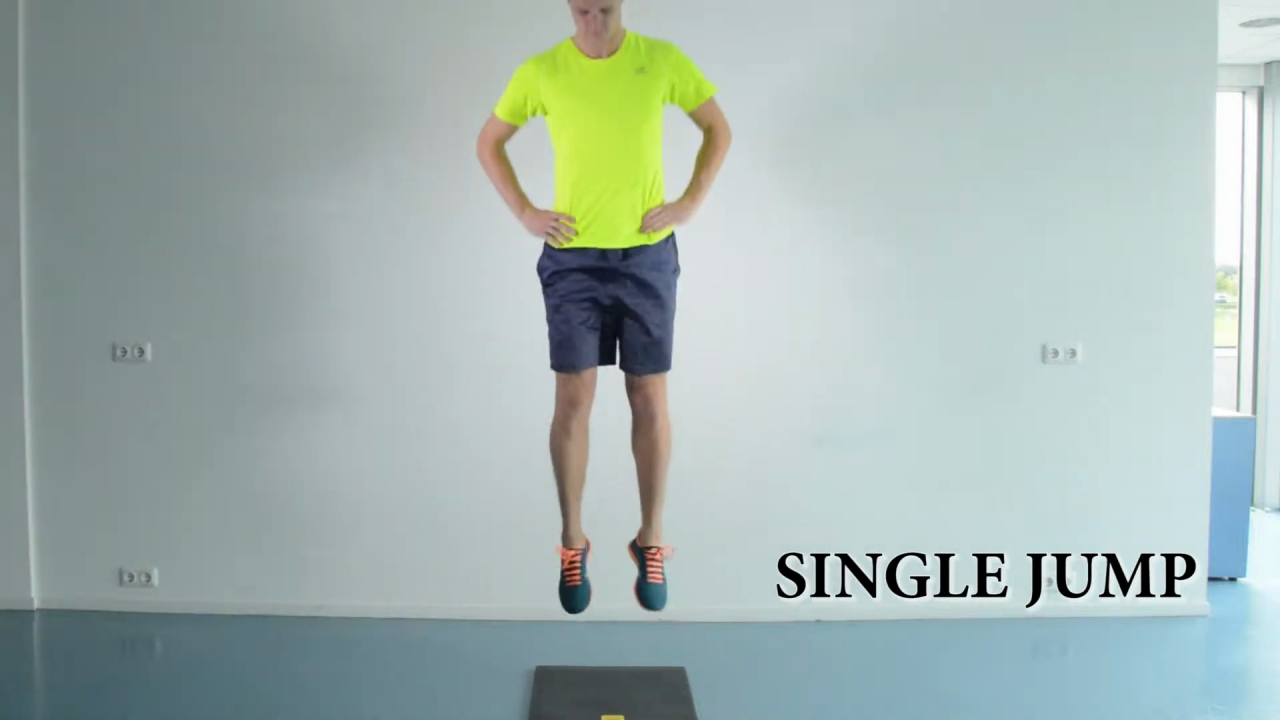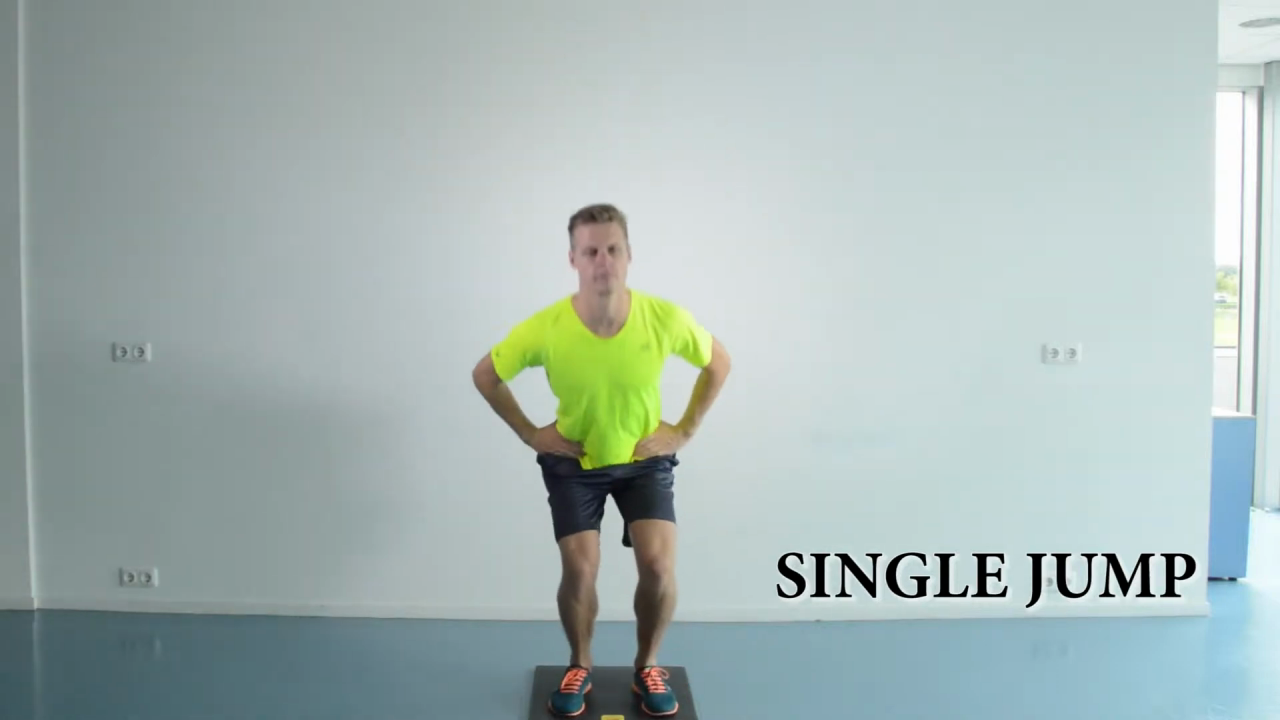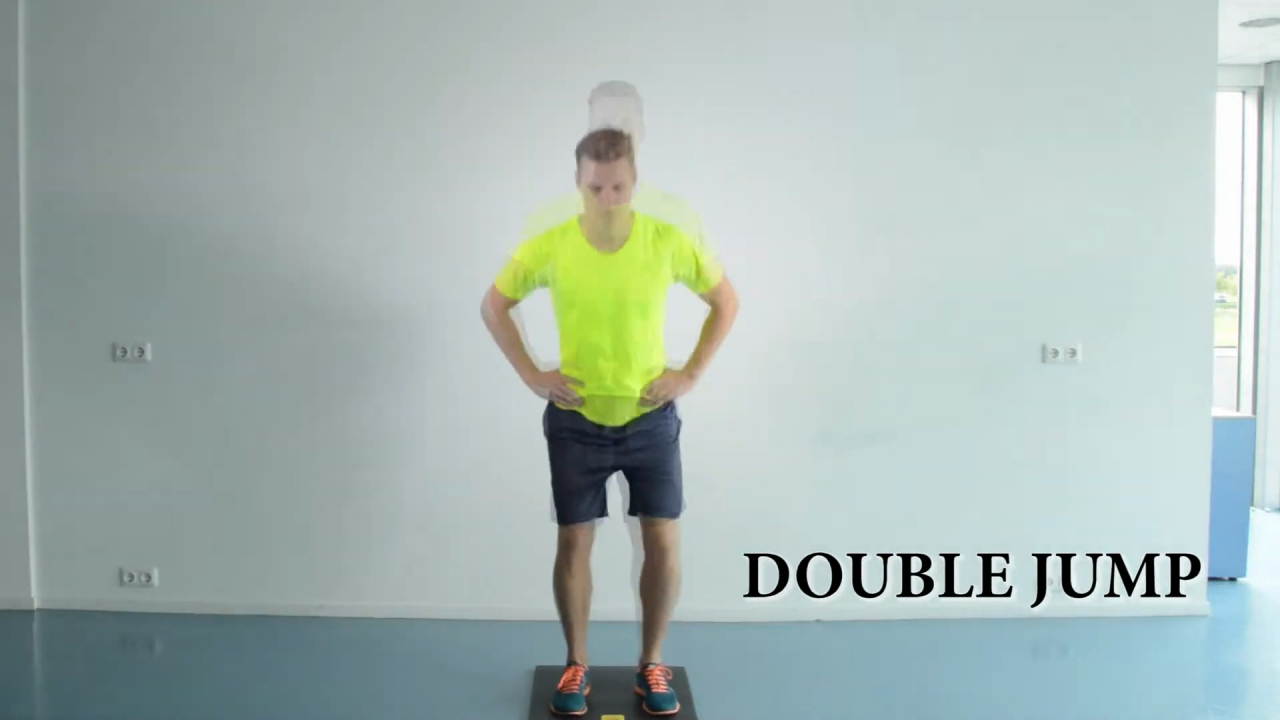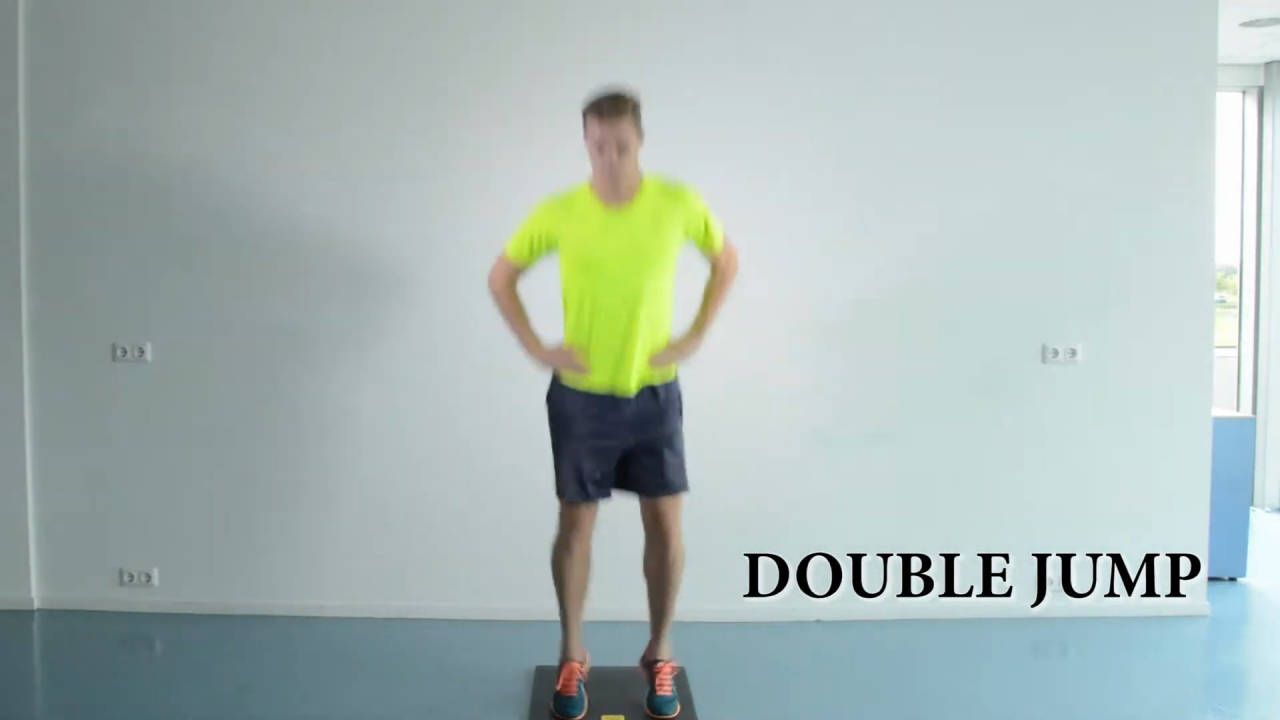
dt=1s
person 1, frame 1
left shoulder: (662, 60)
right shoulder: (541, 72)
left elbow: (719, 131)
right elbow: (489, 143)
left wrist: (688, 204)
right wrist: (526, 214)
left hip: (647, 258)
right hip: (573, 261)
left knee: (648, 401)
right knee: (573, 402)
left ankle: (651, 544)
right ankle: (572, 546)
person 1, frame 2
left shoulder: (665, 317)
right shoulder: (544, 328)
left elbow: (718, 364)
right elbow: (485, 376)
left wrist: (684, 430)
right wrist: (531, 433)
left hip: (644, 460)
right hip: (573, 462)
left knee: (658, 565)
right knee: (580, 569)
left ankle: (647, 665)
right ankle: (579, 665)
person 1, frame 3
left shoulder: (669, 240)
right shoulder: (548, 247)
left elbow: (725, 299)
right elbow: (495, 304)
left wrist: (690, 373)
right wrist: (533, 375)
left hip: (650, 414)
right hip: (576, 417)
left knee: (661, 542)
right knee: (575, 543)
left ankle: (652, 663)
right ankle: (575, 665)
person 1, frame 4
left shoulder: (678, 203)
right shoulder: (556, 213)
left elbow: (727, 261)
right elbow: (500, 278)
left wrist: (695, 336)
right wrist: (536, 349)
left hip: (653, 393)
right hip: (579, 396)
left knee: (666, 523)
right knee: (577, 523)
left ankle: (659, 655)
right ankle: (572, 656)
